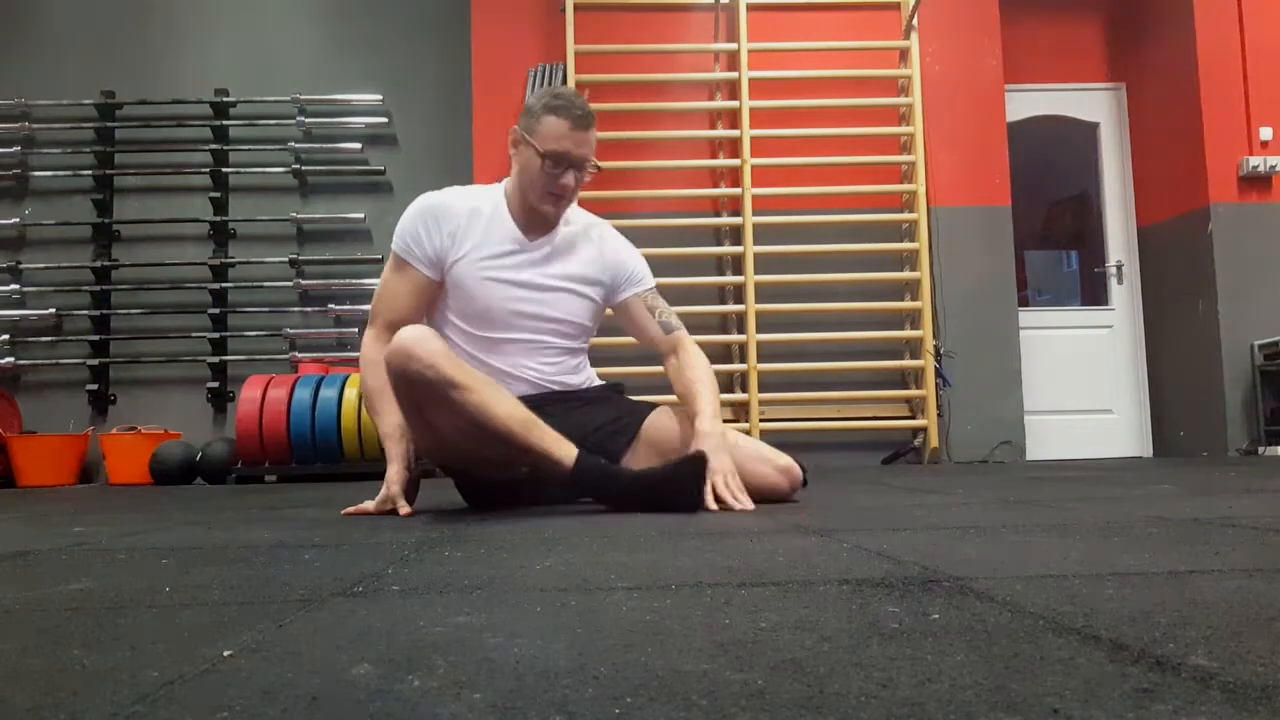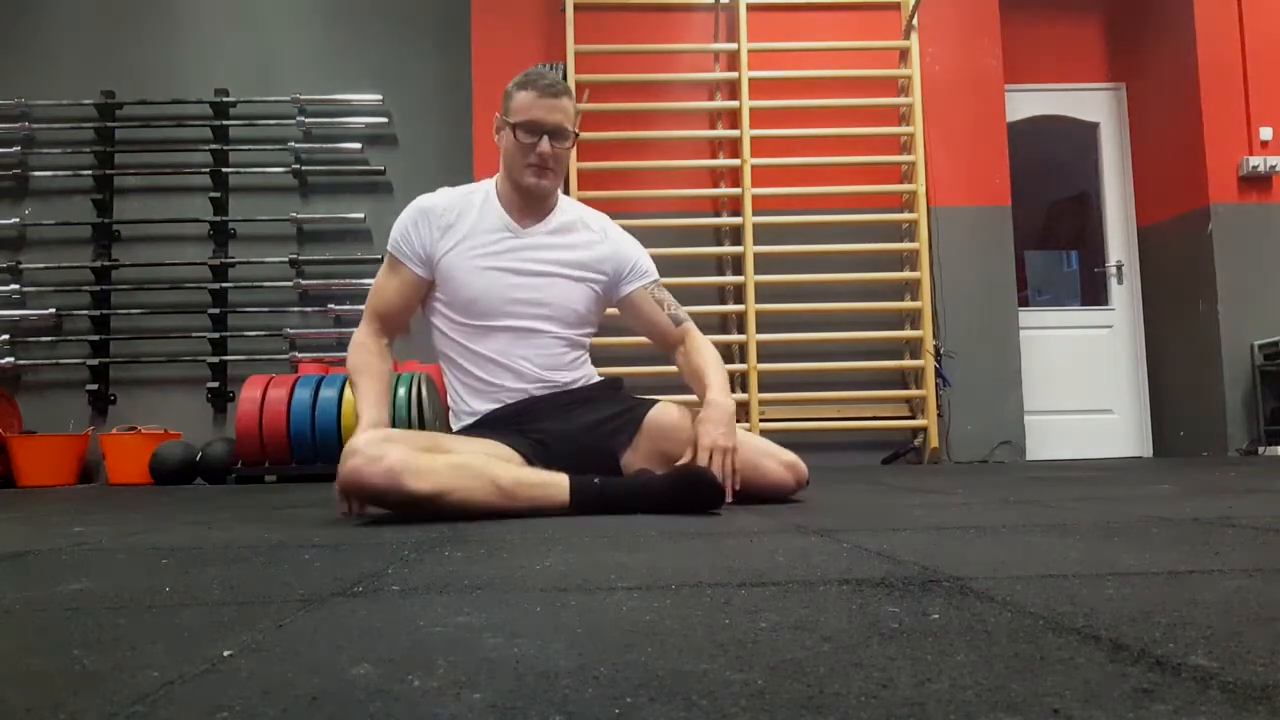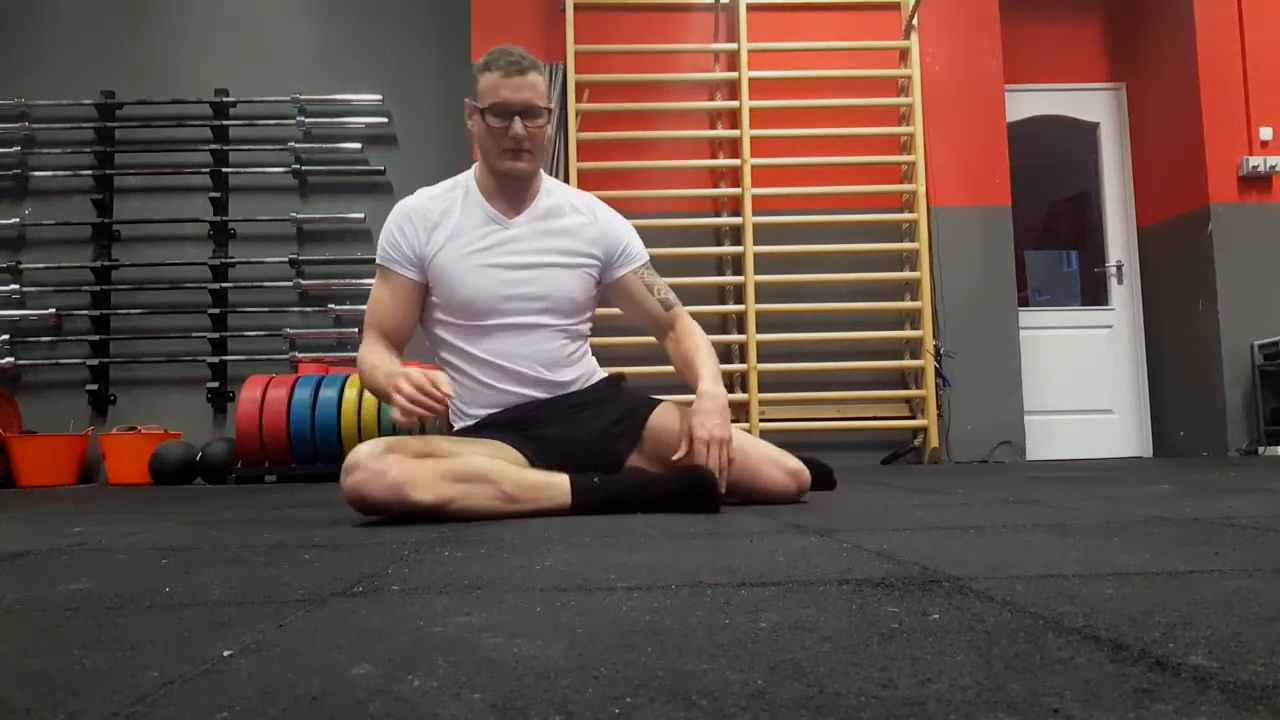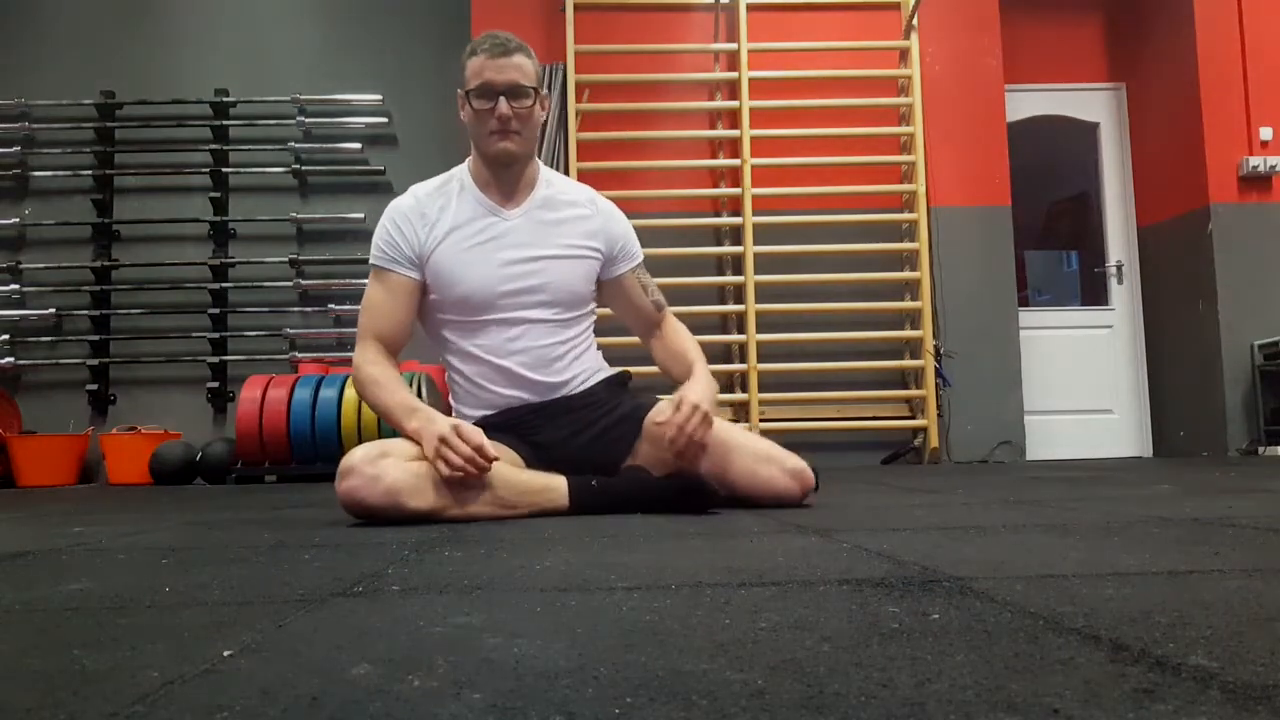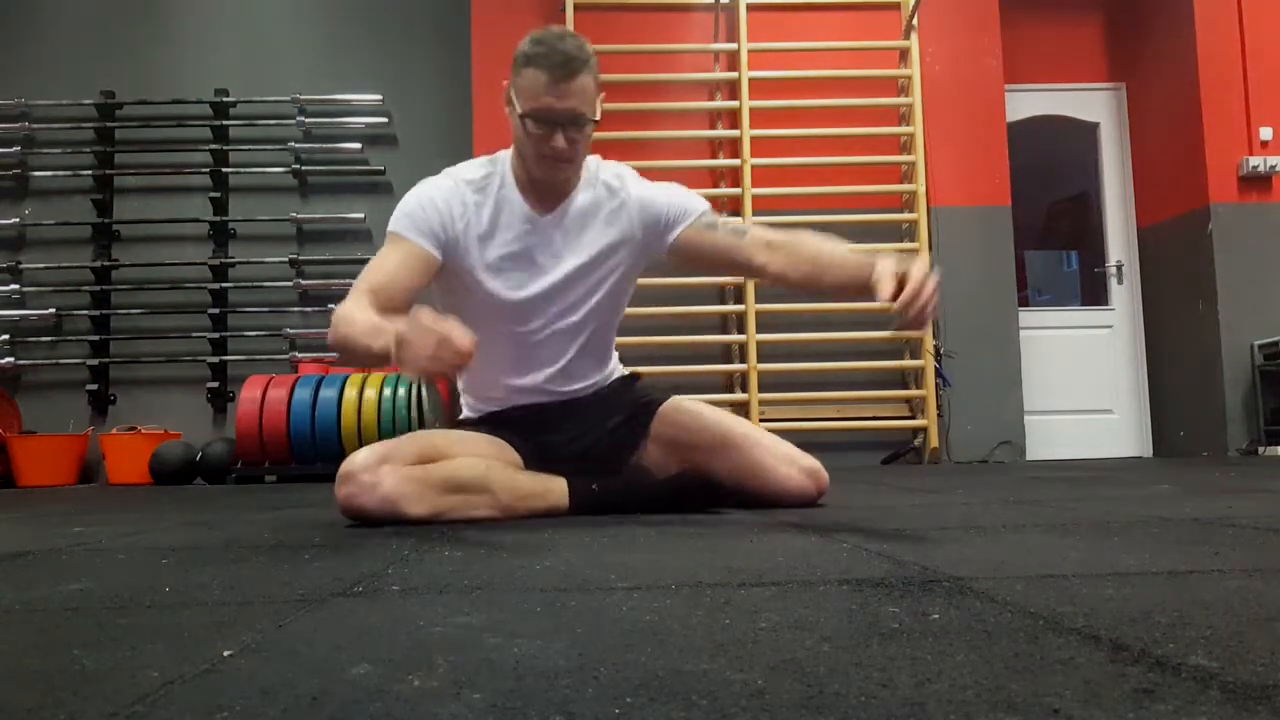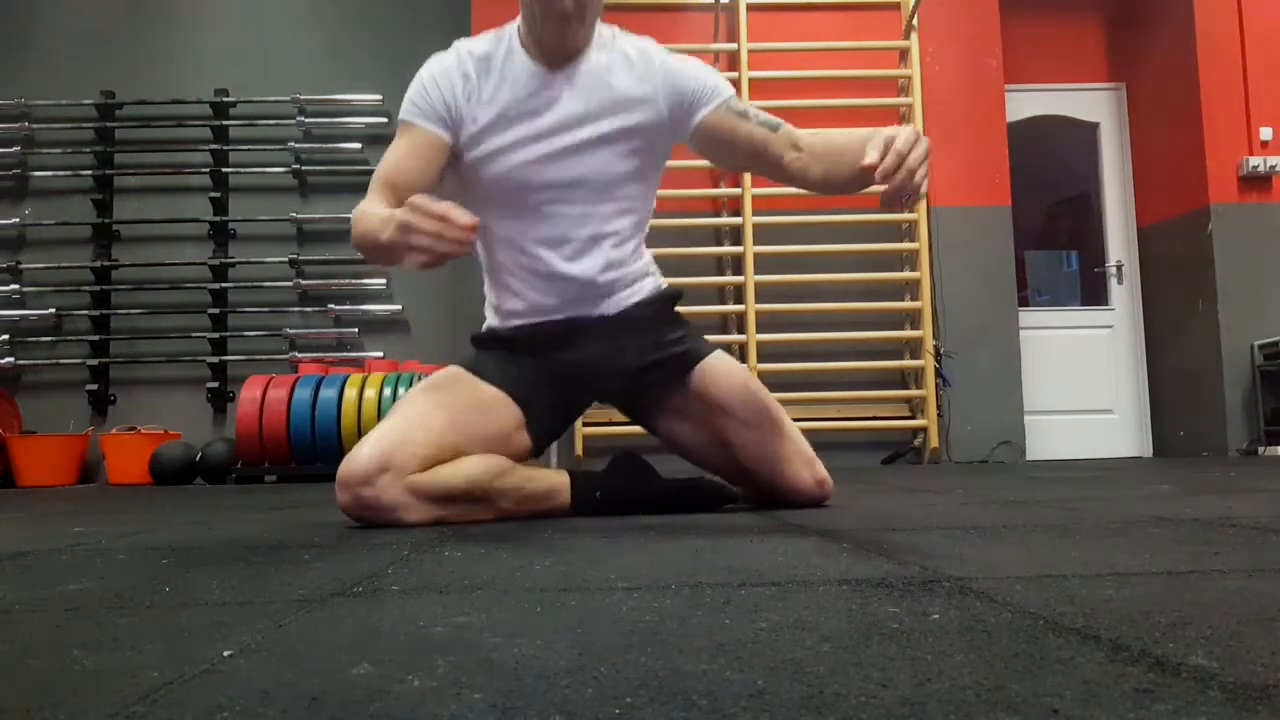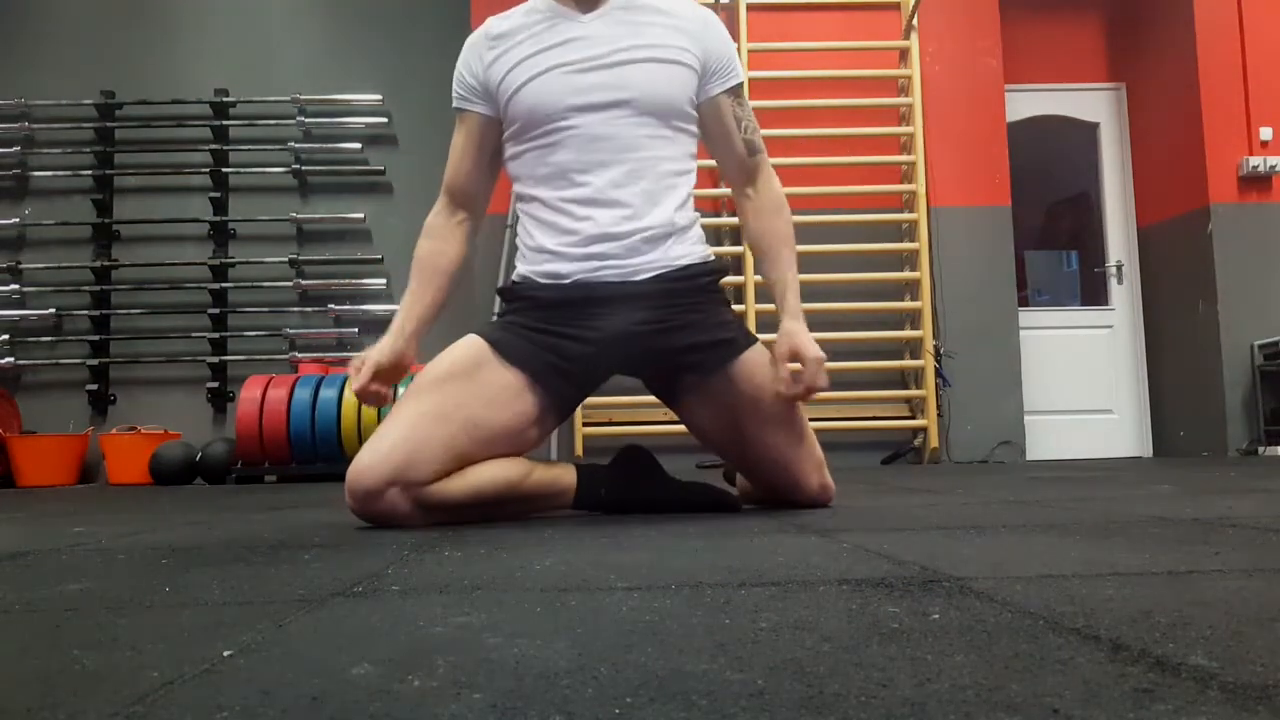
dt=0.5s
person 1, frame 1
left shoulder: (607, 246)
right shoulder: (440, 217)
left elbow: (678, 348)
right elbow: (380, 337)
left wrist: (709, 435)
right wrist: (398, 461)
left hip: (590, 415)
right hip: (488, 439)
left knee: (780, 476)
right knee: (411, 347)
right ankle: (611, 481)
person 1, frame 2
left shoulder: (606, 239)
right shoulder: (433, 218)
left elbow: (684, 339)
right elbow: (375, 331)
left wrist: (718, 401)
right wrist: (370, 420)
left hip: (593, 411)
right hip: (493, 435)
left knee: (785, 472)
right knee: (362, 462)
right ankle: (609, 491)
person 1, frame 3
left shoulder: (595, 221)
right shoulder: (418, 219)
left elbow: (674, 324)
right elbow: (378, 343)
left wrist: (711, 390)
right wrist: (396, 380)
left hip: (597, 409)
right hip: (494, 436)
left knee: (788, 478)
right knee: (366, 474)
right ankle: (611, 491)
person 1, frame 4
left shoulder: (594, 213)
right shoulder: (414, 216)
left elbow: (658, 324)
right elbow: (373, 352)
left wrist: (698, 378)
right wrist: (424, 421)
left hip: (600, 407)
right hip: (494, 435)
left knee: (788, 479)
right knee: (360, 479)
right ankle: (609, 491)
person 1, frame 5
left shoulder: (637, 202)
right shoulder: (444, 201)
left elbow: (770, 251)
right elbow: (352, 318)
left wrist: (876, 266)
right wrist: (399, 337)
left hip: (609, 407)
right hip: (500, 429)
left knee: (803, 482)
right knee: (363, 483)
right ankle: (603, 494)
person 1, frame 6
left shoulder: (658, 73)
right shoulder: (454, 77)
left elbow: (794, 153)
right elbow: (376, 209)
left wrist: (877, 149)
right wrist: (401, 227)
left hip: (640, 325)
right hip: (521, 346)
left knee: (804, 486)
right knee: (364, 485)
right ankle: (600, 492)
person 1, frame 7
right shoulder: (492, 45)
left elbow: (751, 181)
right elbow: (457, 209)
left wrist: (792, 313)
right wrist: (402, 333)
left hip: (679, 296)
right hip: (549, 308)
left knee: (807, 488)
right knee: (375, 488)
right ankle: (606, 488)
